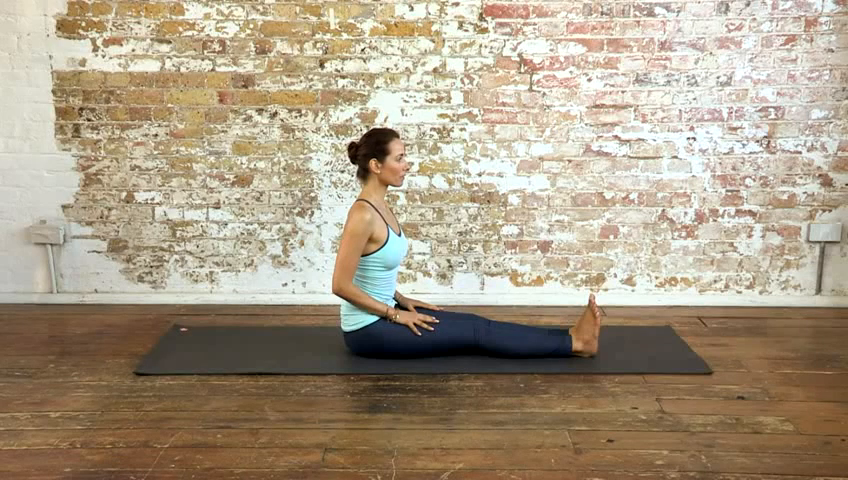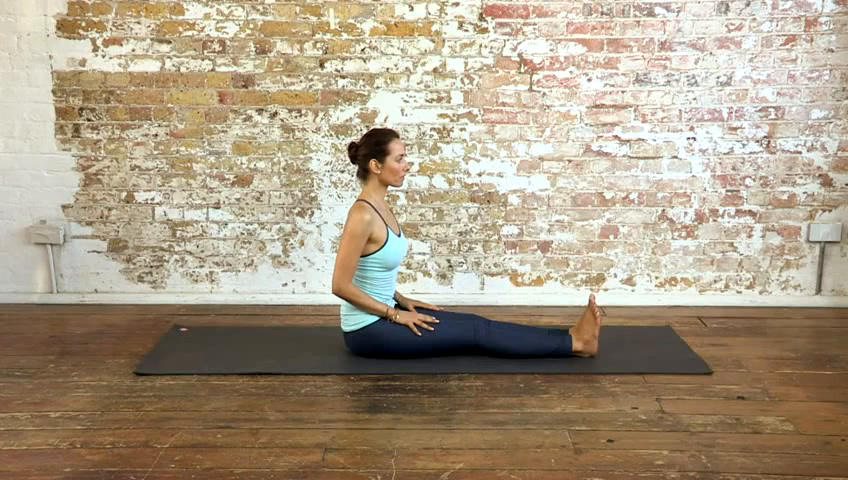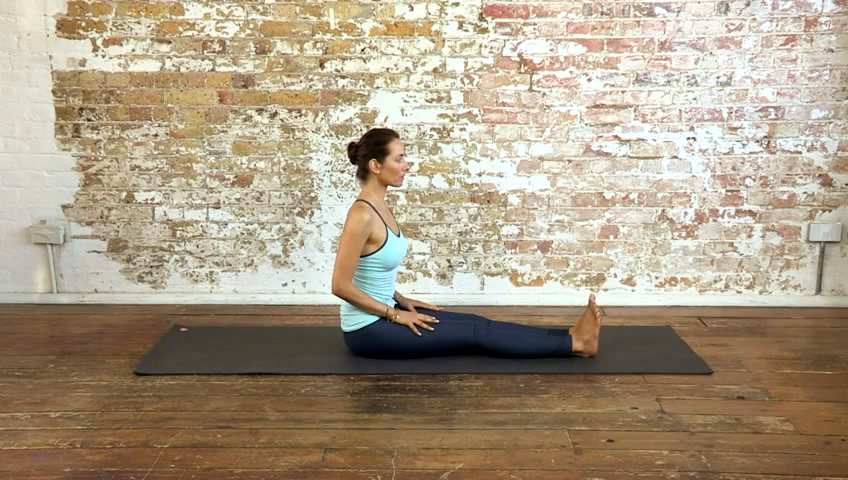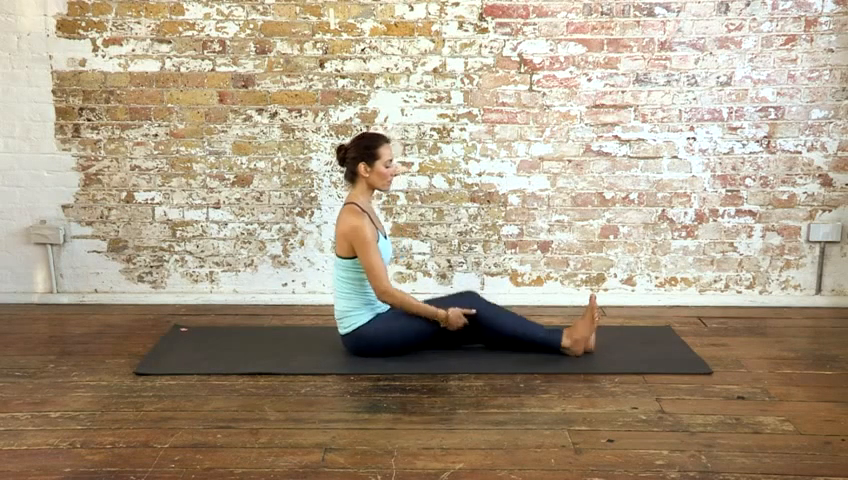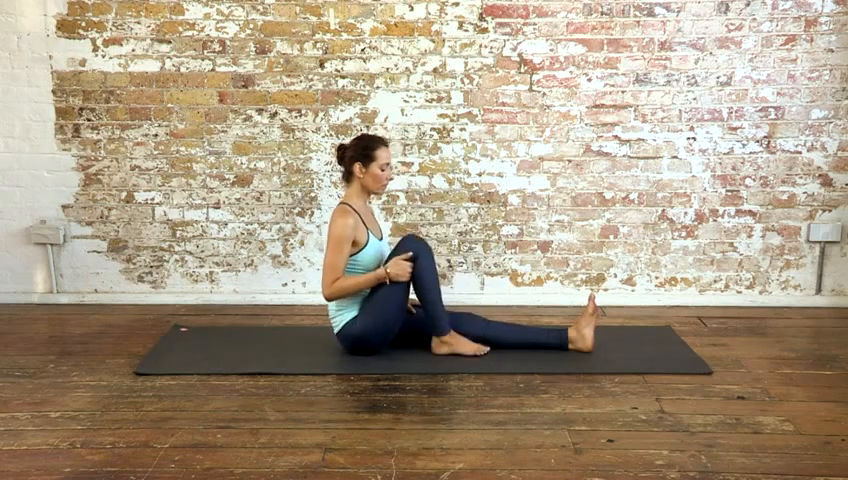
dt=1s
person 1, frame 1
left shoulder: (378, 205)
right shoulder: (363, 214)
right elbow: (341, 285)
left wrist: (401, 301)
right wrist: (395, 314)
left hip: (379, 315)
right hip: (368, 328)
left knee: (472, 324)
right knee: (476, 331)
left ankle: (568, 337)
right ankle: (573, 343)
person 1, frame 2
left shoulder: (378, 205)
right shoulder: (363, 215)
right elbow: (341, 285)
left wrist: (400, 300)
right wrist: (395, 314)
left hip: (380, 315)
right hip: (368, 329)
left knee: (473, 324)
right knee: (475, 331)
left ankle: (568, 337)
right ankle: (573, 343)
person 1, frame 3
left shoulder: (378, 206)
right shoulder: (363, 215)
right elbow: (341, 285)
left wrist: (401, 301)
right wrist: (395, 314)
left hip: (379, 316)
right hip: (368, 329)
left knee: (474, 324)
right knee: (475, 332)
left ankle: (569, 338)
right ankle: (574, 343)
person 1, frame 4
left shoulder: (362, 209)
right shoulder: (356, 219)
right elbow: (384, 291)
left wrist: (407, 305)
right wrist: (441, 316)
left hip: (373, 320)
right hip: (364, 331)
left knee: (473, 328)
right knee: (468, 304)
left ankle: (563, 338)
right ankle: (565, 341)
person 1, frame 5
left shoulder: (363, 210)
right shoulder: (345, 219)
right elbow: (330, 289)
left wrist: (397, 295)
right wrist: (384, 273)
left hip: (373, 322)
right hip: (358, 330)
left knee: (469, 324)
right knee: (413, 246)
left ankle: (569, 337)
right ankle: (442, 337)
